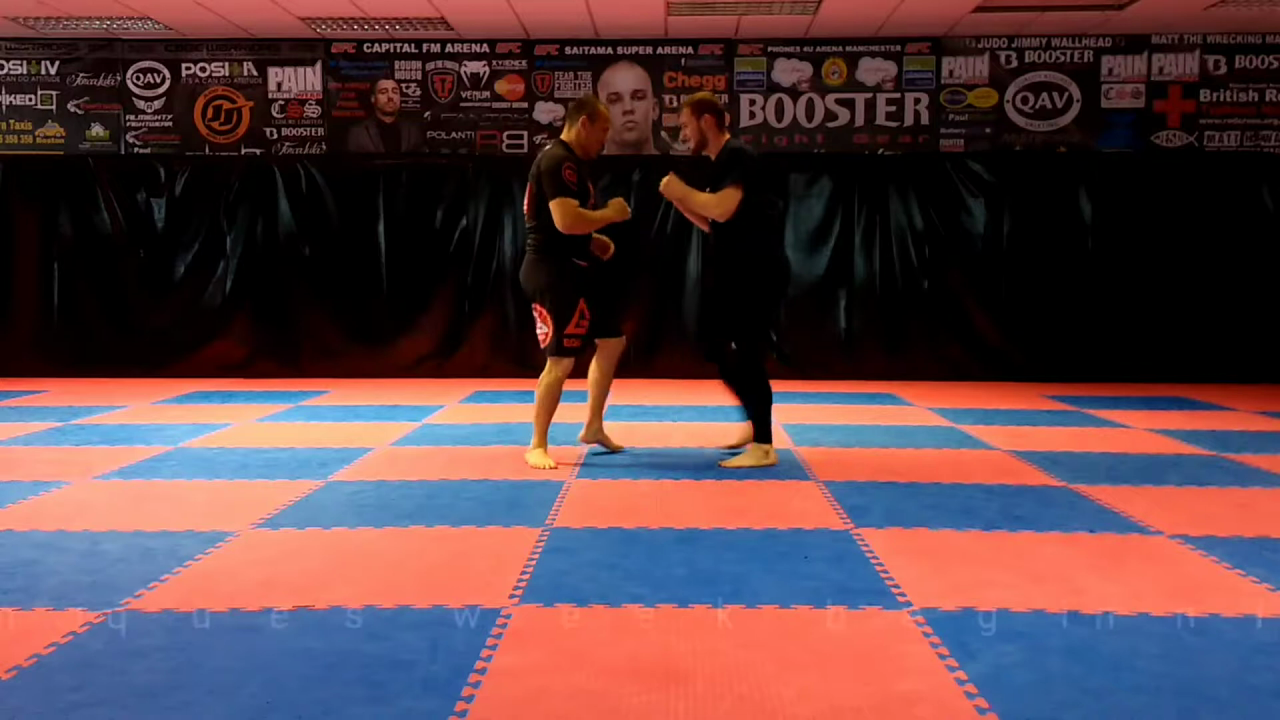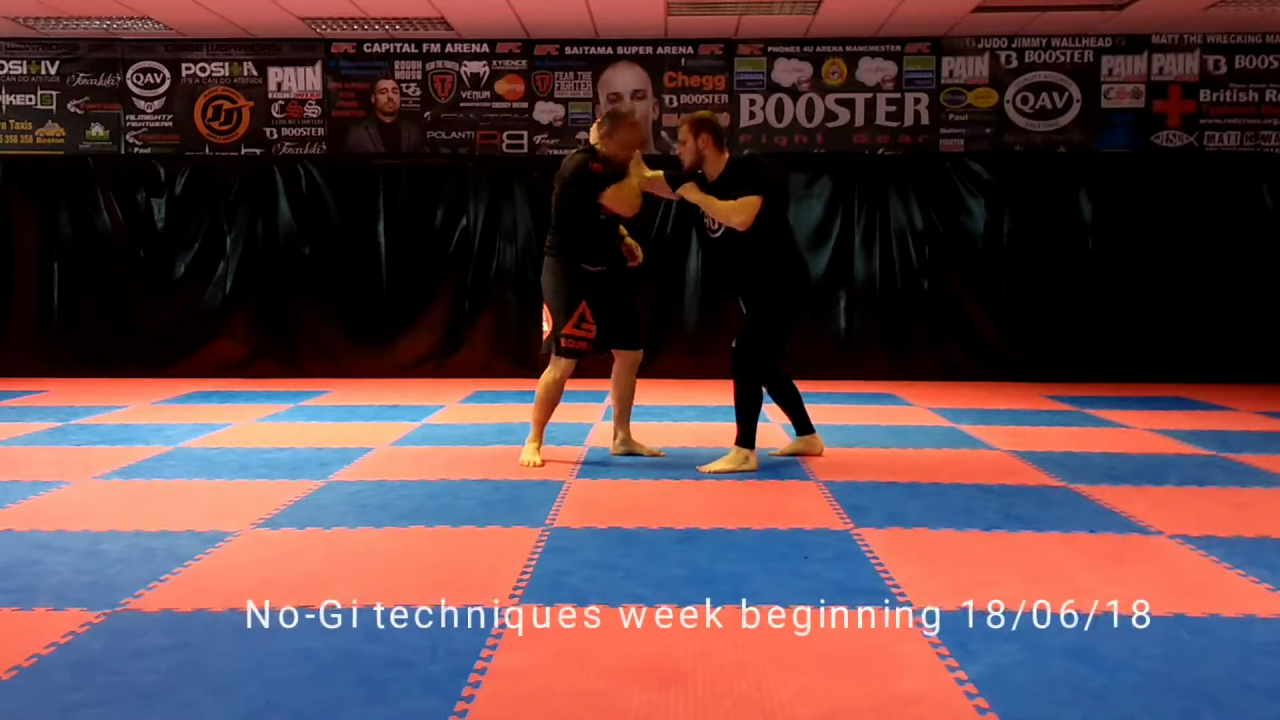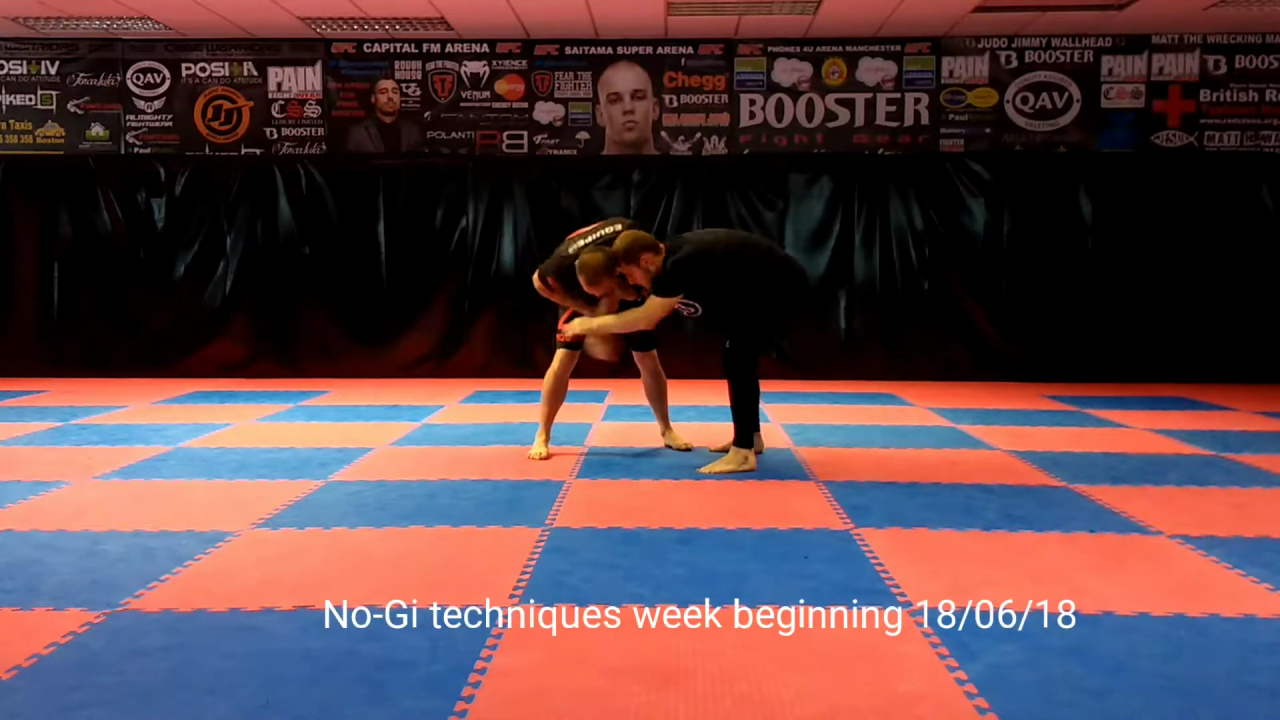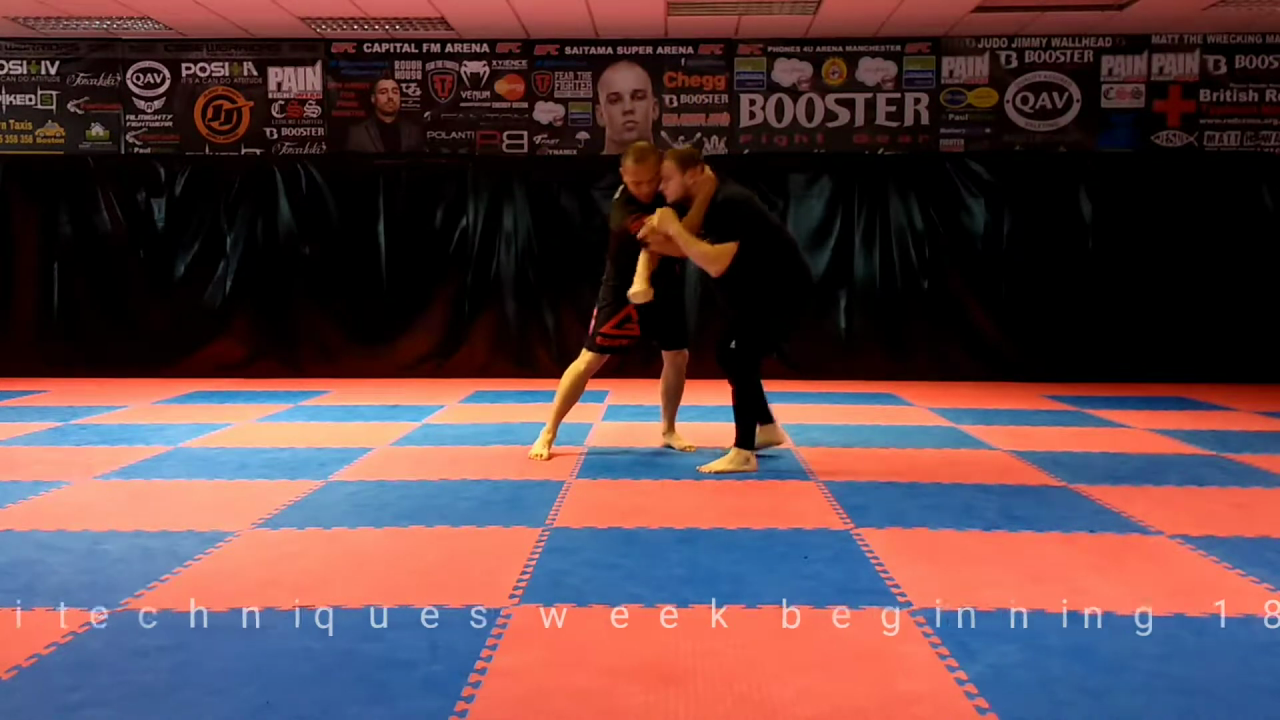
dt=1s
person 1, frame 1
left shoulder: (737, 156)
right shoulder: (722, 163)
left elbow: (724, 209)
right elbow: (713, 224)
left wrist: (683, 190)
right wrist: (679, 198)
left hip: (756, 275)
right hip: (735, 276)
left knee: (747, 356)
right knee: (720, 348)
left ankle: (763, 446)
right ankle: (755, 423)
person 1, frame 2
left shoulder: (748, 168)
right shoulder: (699, 181)
left elbow: (741, 217)
right elbow: (645, 179)
left wrist: (698, 197)
left hip: (782, 285)
right hip: (758, 289)
left knee: (746, 359)
right knee: (764, 365)
left ankle: (744, 452)
right ankle: (808, 437)
person 1, frame 3
left shoulder: (683, 263)
right shoulder: (674, 256)
left elbow: (647, 319)
left wrist: (592, 323)
left hip: (781, 289)
right hip: (758, 291)
left knee: (738, 359)
right knee: (737, 357)
left ankle: (744, 453)
right ankle: (751, 436)
person 1, frame 4
left shoulder: (729, 202)
right shoulder: (703, 203)
left elbow: (716, 264)
left wrist: (674, 228)
right wrist: (661, 227)
left hip: (780, 289)
right hip: (755, 289)
left knee: (739, 362)
right knee: (730, 356)
left ankle: (743, 453)
right ankle: (766, 427)
person 2, frame 1
left shoulder: (568, 161)
right shoulder: (559, 161)
right elbow: (566, 222)
left wrist: (592, 240)
right wrist: (610, 214)
left hip: (569, 270)
right hip: (551, 271)
left knee: (612, 341)
right knee: (562, 361)
left ankle: (593, 427)
right ankle: (537, 446)
person 2, frame 2
left shoulder: (610, 167)
right shoulder: (583, 165)
right elbow: (628, 205)
left wrist: (623, 240)
right wrist: (634, 167)
left hip: (605, 272)
right hip: (570, 273)
left knee: (629, 354)
right knee: (564, 363)
left ankle: (622, 436)
right ankle: (533, 441)
person 2, frame 3
right shoulder: (564, 264)
right elbow: (539, 283)
left wrist: (632, 293)
right wrist: (584, 307)
left hip: (628, 288)
right hip: (580, 297)
left knee: (648, 359)
right knee: (565, 357)
left ankle: (666, 430)
right ankle: (542, 437)
person 2, frame 4
right shoulder: (625, 210)
right wrist: (703, 196)
left hip: (665, 283)
right hip: (623, 288)
left knee: (677, 358)
right knee: (590, 360)
left ankle: (669, 431)
right ankle: (548, 433)
